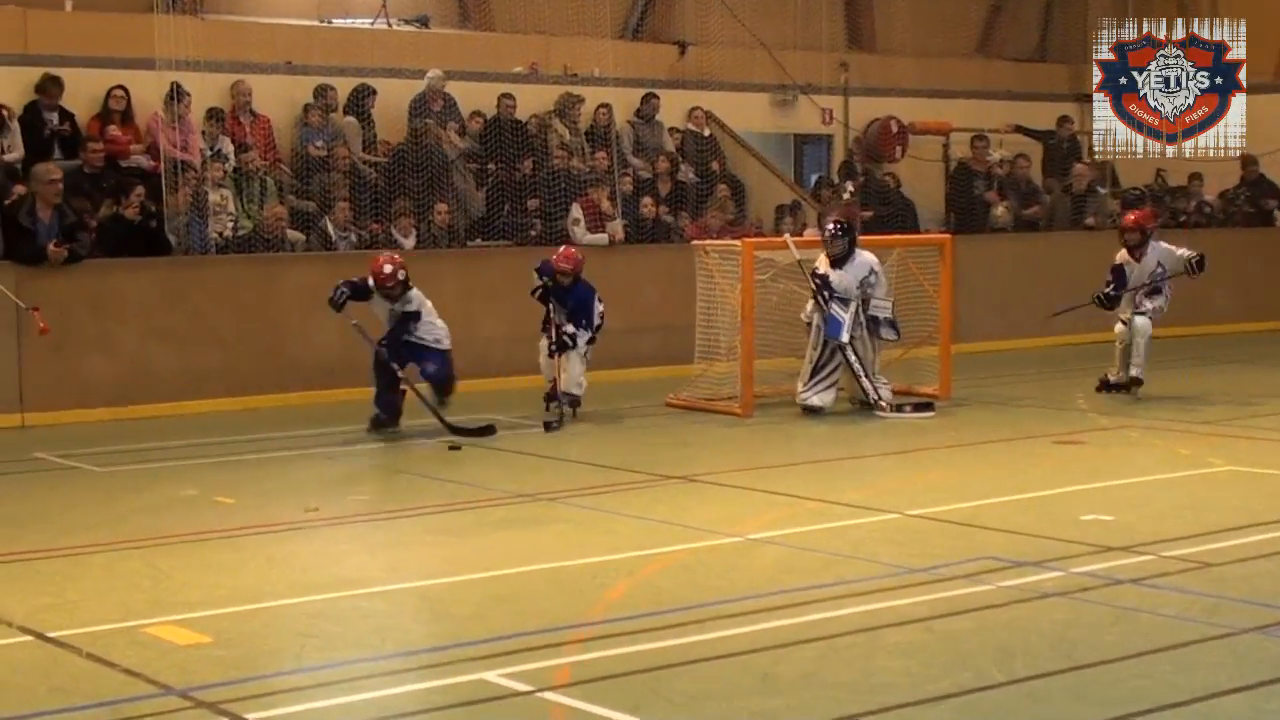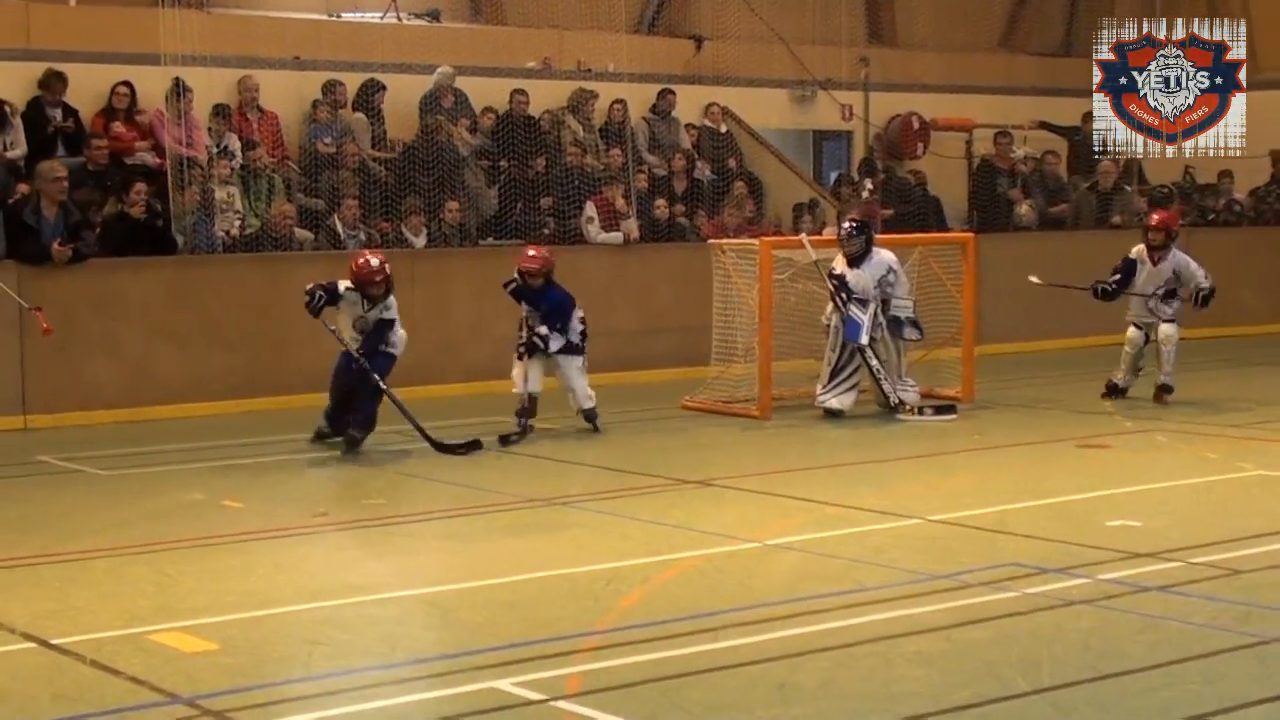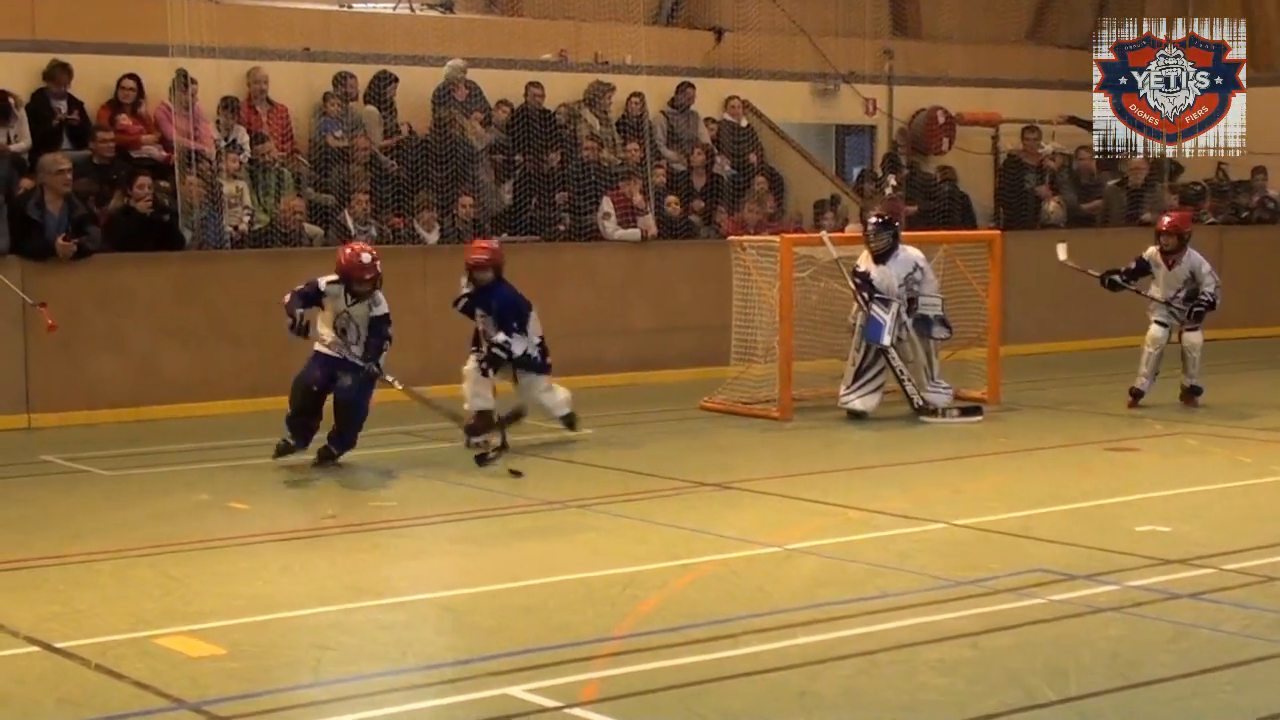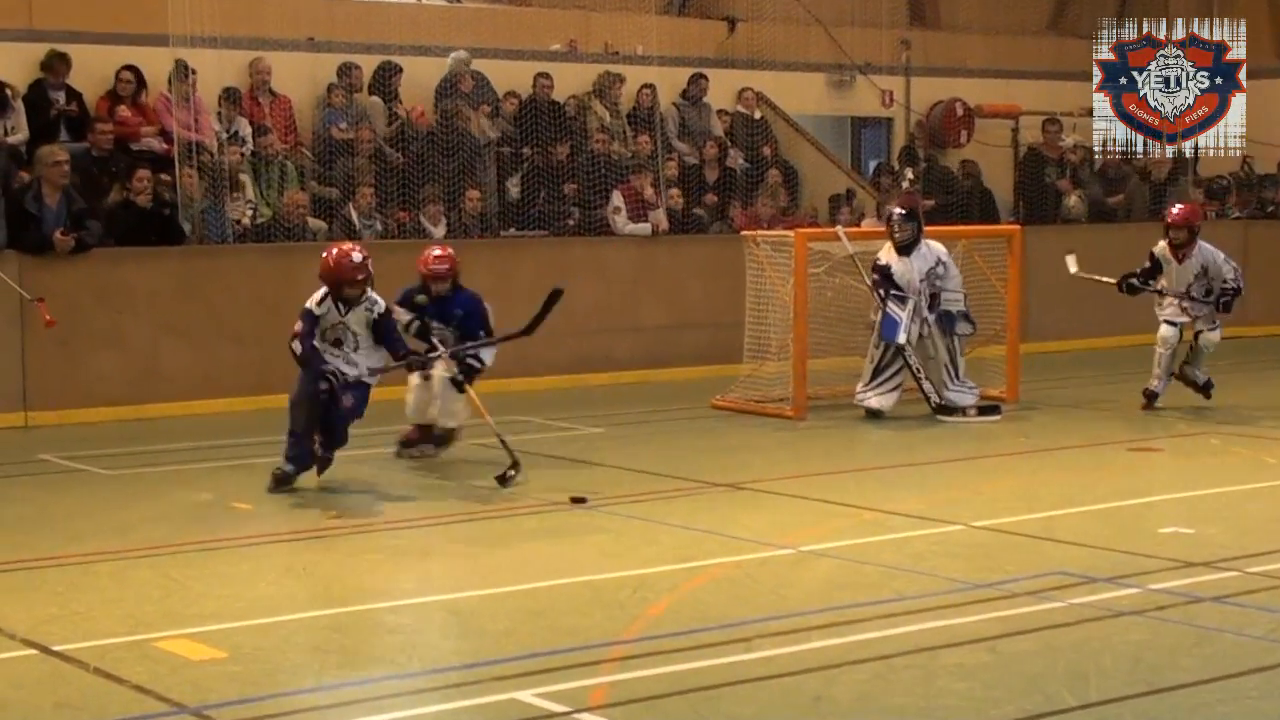
dt=0.2s
person 1, frame 1
left shoulder: (414, 299)
right shoulder: (374, 287)
left elbow: (402, 328)
right elbow: (351, 286)
left wrist: (385, 345)
right wrist: (341, 293)
left hip: (429, 336)
right hip: (399, 335)
left knee: (437, 374)
right knee: (384, 367)
left ankle: (442, 391)
right ankle: (387, 414)
person 1, frame 2
left shoulder: (389, 305)
right shoulder: (347, 291)
left elbow: (379, 337)
right elbow: (317, 290)
left wrist: (364, 356)
right wrist: (316, 295)
left hip: (384, 347)
right hip: (357, 344)
left knee: (368, 380)
right knee: (342, 385)
left ankle: (357, 431)
right ankle: (333, 424)
person 1, frame 3
left shoulder: (376, 302)
right shoulder: (330, 286)
left elbow: (379, 337)
right elbow: (296, 296)
left wrist: (373, 360)
right wrist: (297, 312)
left hip: (358, 358)
right hip: (330, 350)
left knee: (351, 402)
right knee: (306, 387)
left ankle: (335, 447)
right ankle: (296, 437)
person 1, frame 4
left shoulder: (374, 304)
right shoulder: (320, 303)
left elbow: (389, 334)
right elbow: (300, 340)
left wrist: (408, 354)
right wrist: (321, 369)
left hip: (357, 367)
right hip: (322, 361)
left knee: (344, 412)
right knee: (306, 405)
left ankle: (326, 449)
right ankle: (292, 465)
person 2, frame 1
left shoulder: (868, 262)
right shoulder: (823, 266)
left elbow: (879, 293)
right elbow: (822, 292)
left wrist: (883, 318)
left hip: (862, 317)
right hip: (831, 317)
left knee: (866, 360)
right knee: (823, 357)
left ankle: (870, 396)
right ankle: (813, 398)
person 2, frame 2
left shoulder: (886, 260)
right shoulder: (839, 267)
left elbow: (900, 291)
right elbow: (839, 293)
left wrist: (904, 317)
left hip: (883, 317)
left knee: (893, 358)
right knee: (843, 360)
left ankle: (899, 397)
right ankle: (832, 400)
person 2, frame 3
left shoulder: (913, 257)
right shoulder: (865, 265)
left elbow: (929, 288)
left wrist: (933, 315)
left hip: (912, 316)
left knee: (924, 358)
right knee: (868, 359)
left ankle: (934, 398)
right ankle: (856, 402)
person 2, frame 4
left shoulder: (936, 251)
right shoulder: (886, 258)
left elbow: (952, 283)
right elbow: (882, 285)
left wrist: (956, 310)
left hip: (934, 313)
right hip: (899, 314)
left knee: (947, 355)
right knee: (888, 356)
left ankle: (958, 397)
right ankle: (873, 399)
person 3, frame 1
left shoulder: (583, 293)
right shoulder: (549, 271)
left elbow: (583, 326)
right elbow: (539, 270)
left wrist: (564, 339)
right wrist: (542, 293)
left hip: (583, 325)
right hip: (557, 321)
left knee: (573, 359)
right knee: (547, 351)
left ankle: (572, 396)
right ankle: (555, 389)
person 3, frame 2
left shoulder: (557, 297)
right shoulder: (524, 284)
left elbow: (557, 332)
left wrist: (533, 342)
right wrist: (515, 287)
left hip: (565, 332)
right hip: (534, 329)
left knee: (573, 373)
right knee: (524, 362)
left ankle: (588, 410)
right ankle: (527, 406)
person 3, frame 3
left shoulder: (507, 295)
right shoulder: (477, 284)
left elbow: (514, 335)
left wrist: (495, 353)
right wrist: (466, 301)
left hip: (523, 341)
right hip: (489, 337)
left knee: (536, 386)
right knee: (473, 372)
left ankle: (563, 408)
right ankle: (481, 420)
person 3, frame 4
left shoulder: (470, 303)
right shoulder: (419, 294)
left elbow: (485, 342)
right elbow: (401, 309)
left wrist: (470, 366)
right wrist: (419, 328)
left hip: (465, 352)
right hip: (436, 348)
left knee: (445, 378)
right knee: (418, 385)
left ankle: (447, 429)
right ankle: (422, 427)
person 4, frame 1
left shoulder: (1160, 250)
right shoulder: (1122, 256)
left elbow: (1183, 256)
right elbow: (1116, 282)
left wrist: (1195, 260)
right wrist: (1108, 296)
left hip: (1154, 300)
right hip: (1131, 302)
left knee: (1141, 328)
right knee: (1122, 334)
left ankle: (1136, 377)
right ankle: (1118, 378)
person 4, frame 2
left shoulder: (1179, 259)
right shoulder: (1139, 252)
left elbow: (1199, 277)
right elbow: (1122, 274)
left wrist: (1205, 291)
right wrist: (1108, 287)
left hip: (1169, 306)
right hip: (1142, 306)
left knee: (1167, 335)
right knee: (1133, 339)
left ankle: (1164, 385)
right ankle: (1120, 381)
person 4, frame 3
left shoulder: (1194, 260)
right shoulder: (1152, 254)
left elbow: (1211, 283)
right elbow: (1137, 268)
left wrist: (1202, 304)
right wrist: (1117, 277)
left hip: (1186, 305)
right hip: (1162, 304)
left knee: (1193, 340)
right knee: (1155, 337)
left ankle: (1190, 387)
right ankle: (1140, 387)
person 4, frame 4
left shoulder: (1206, 252)
right shoulder: (1161, 249)
left elbow: (1230, 271)
right elbow: (1152, 268)
left wrist: (1228, 293)
right wrist: (1134, 280)
left hip: (1201, 301)
right hip: (1172, 300)
left knee: (1209, 337)
right knee: (1167, 337)
left ankle: (1191, 372)
right ankle: (1155, 388)
